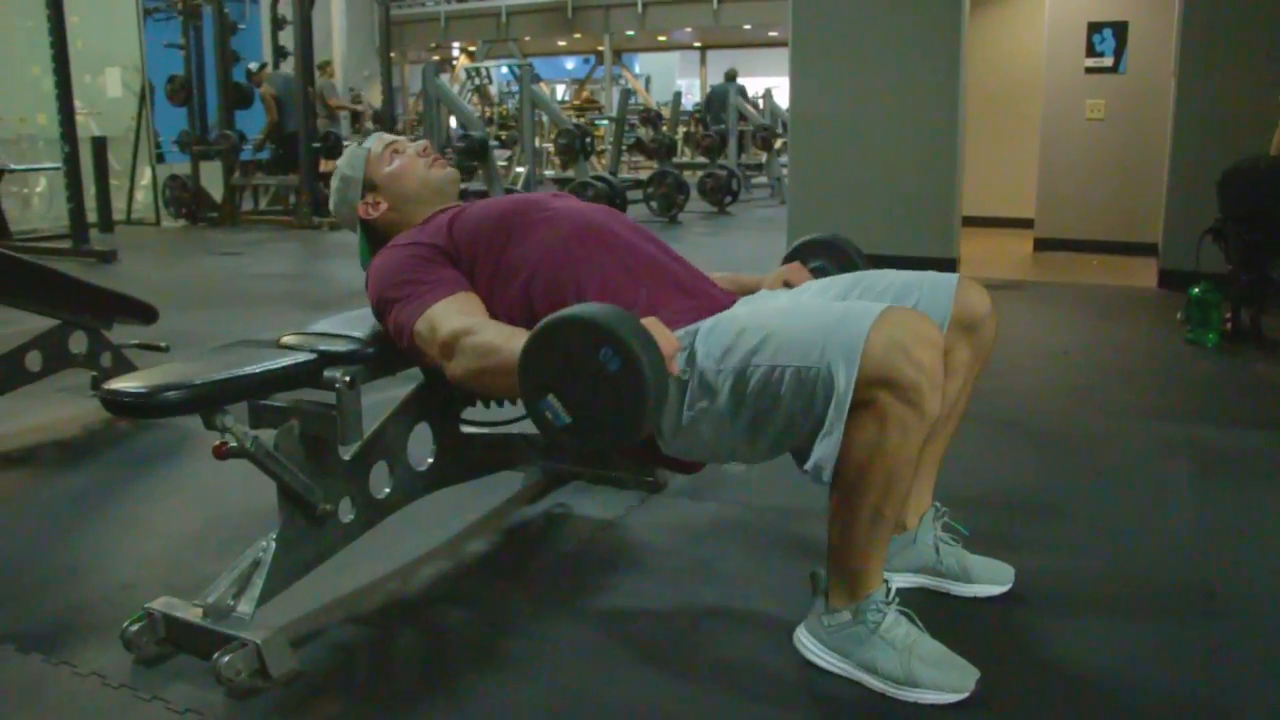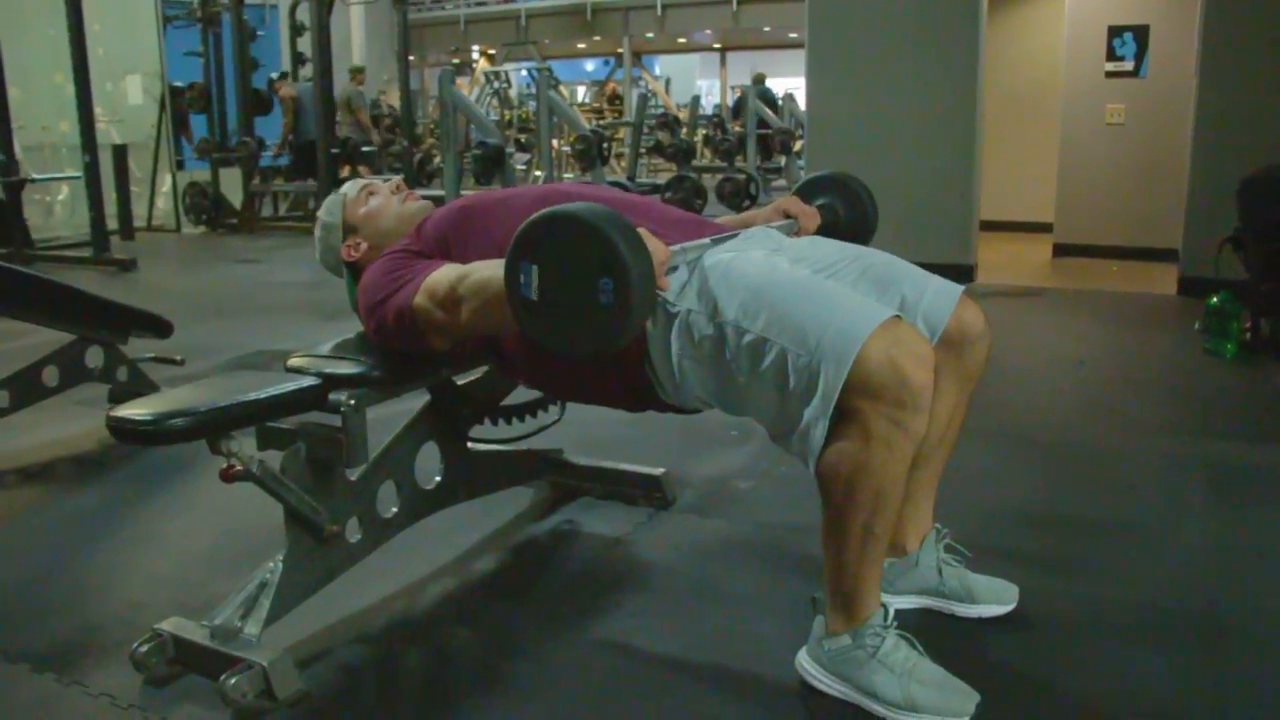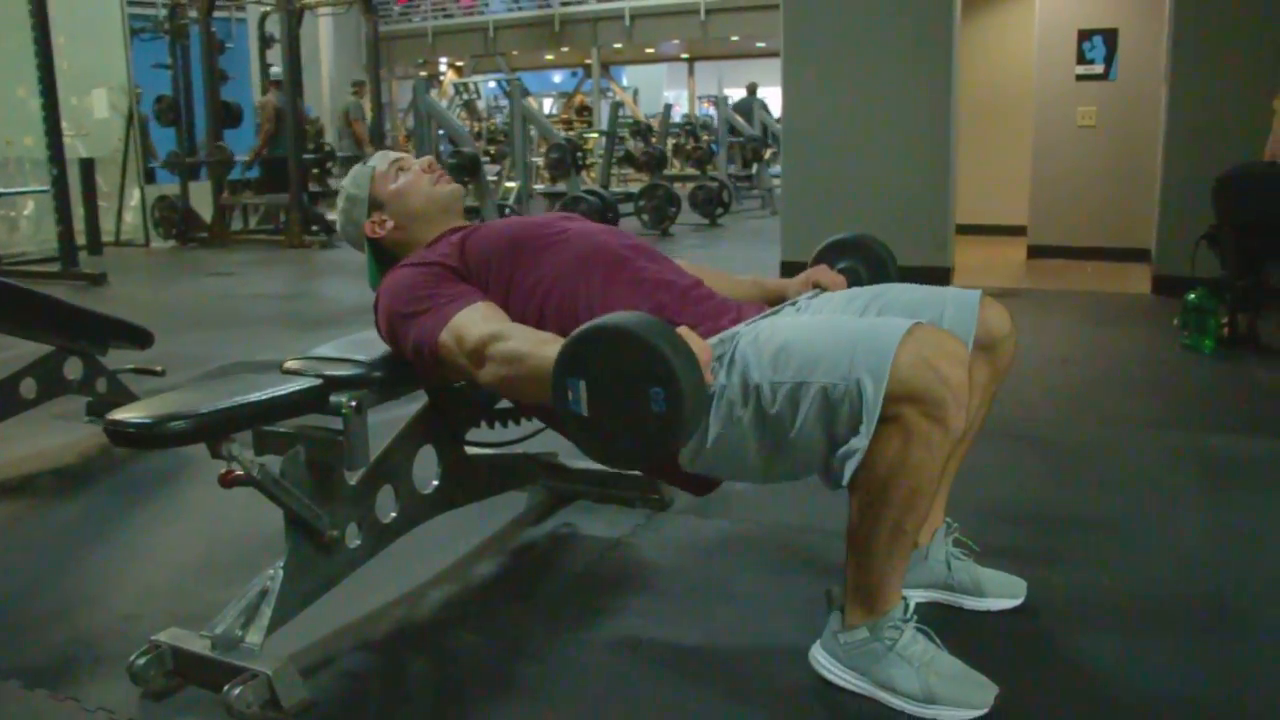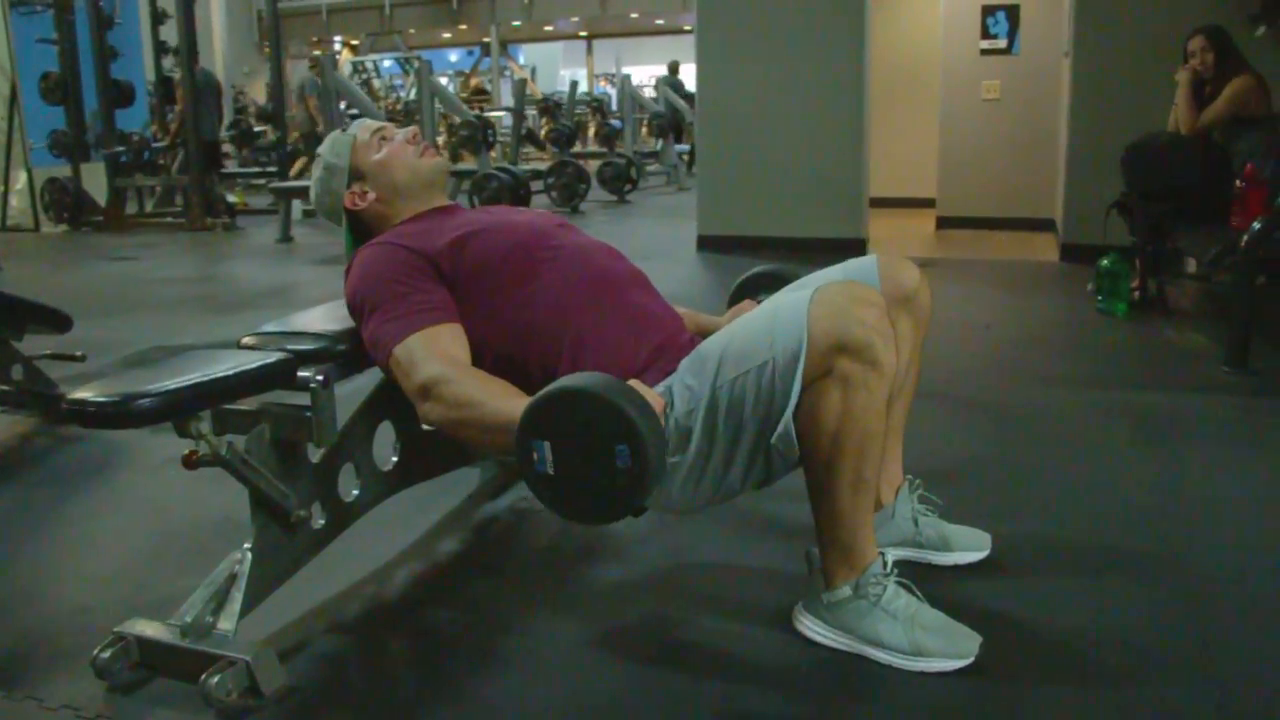
dt=1s
person 1, frame 1
left shoulder: (499, 221)
right shoulder: (408, 258)
right elbow: (464, 346)
left wrist: (755, 281)
left hip: (726, 318)
right hip: (682, 362)
left knee: (963, 308)
right knee: (904, 355)
left ankle: (908, 532)
right ankle: (850, 613)
person 1, frame 2
left shoulder: (460, 230)
right shoulder: (391, 279)
right elbow: (461, 299)
left wrist: (753, 214)
right hip: (670, 291)
left knee: (958, 330)
right knee: (893, 375)
left ankle: (906, 554)
right ankle: (848, 636)
person 1, frame 3
left shoulder: (512, 244)
right shoulder: (415, 284)
right elbow: (493, 351)
left wrist: (783, 287)
left hip: (751, 327)
right hip: (704, 380)
left knee: (985, 328)
right knee: (933, 375)
left ankle: (920, 549)
right ankle: (866, 629)
person 1, frame 4
left shoulder: (487, 224)
right shoulder: (391, 262)
right elbow: (441, 389)
left wrist: (720, 326)
left hip: (692, 370)
right hip: (661, 420)
left knee: (896, 281)
right knee: (851, 322)
left ankle: (885, 506)
right ankle: (849, 589)
